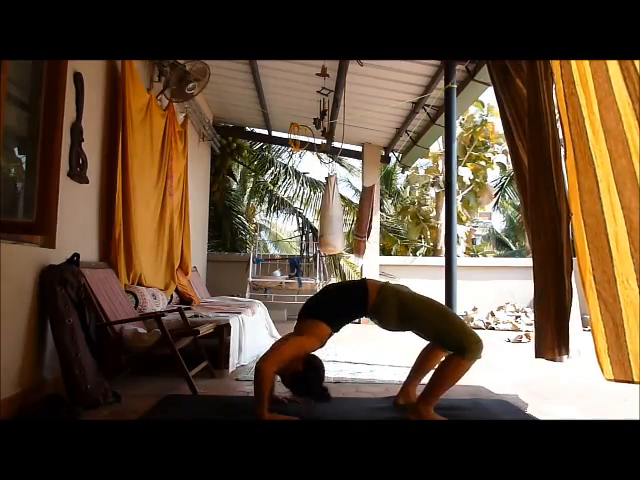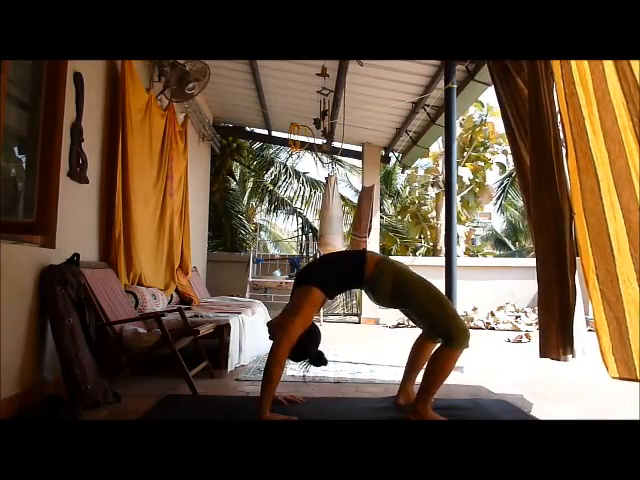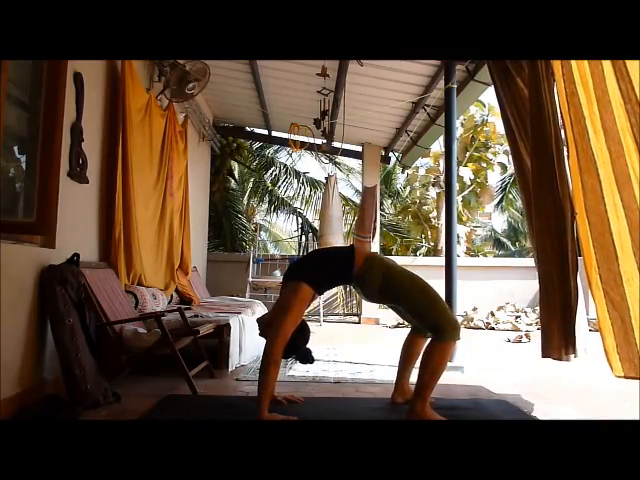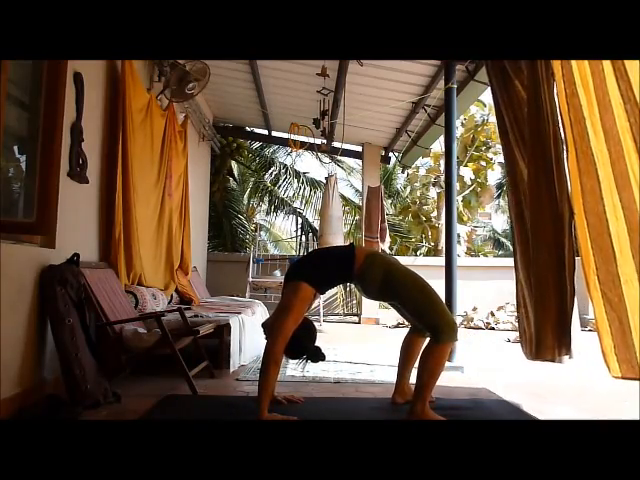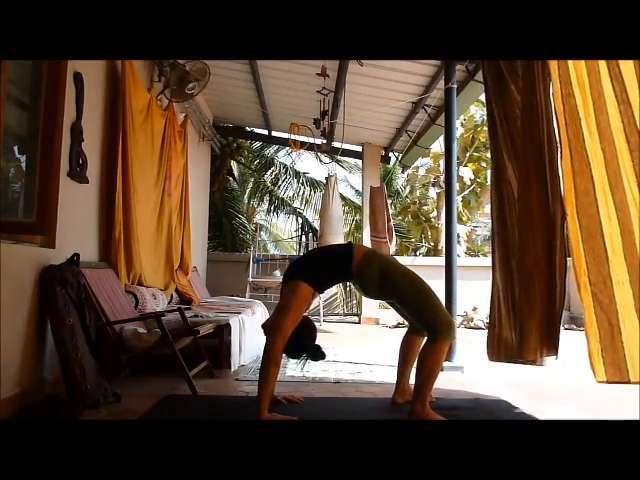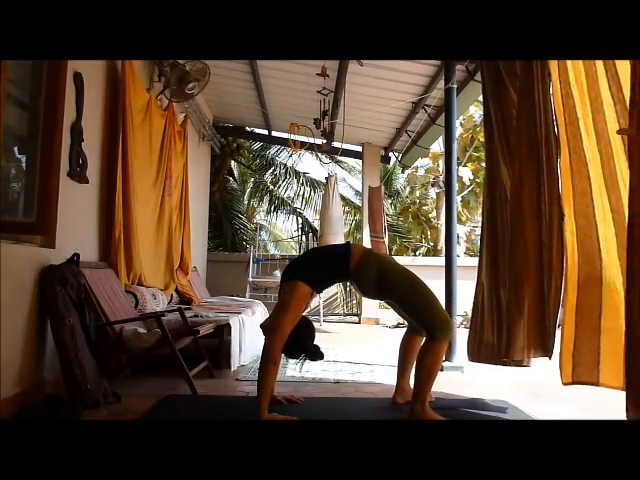
dt=0.4s
person 1, frame 1
left shoulder: (306, 338)
right shoulder: (304, 337)
left elbow: (264, 366)
left wrist: (264, 414)
right wrist: (267, 405)
left hip: (384, 301)
right hip: (384, 300)
person 1, frame 2
left shoulder: (299, 312)
right shoulder: (297, 309)
left elbow: (276, 358)
right elbow: (278, 356)
left wrist: (264, 414)
right wrist: (268, 405)
left hip: (382, 276)
right hip: (381, 276)
person 1, frame 3
left shoulder: (290, 306)
right shoulder: (289, 303)
left elbow: (272, 355)
right elbow: (273, 355)
left wrist: (263, 414)
right wrist: (267, 404)
right hip: (370, 271)
person 1, frame 4
left shoulder: (293, 304)
right shoulder: (293, 302)
left elbow: (272, 355)
right elbow: (273, 353)
left wrist: (263, 414)
right wrist: (267, 404)
right hip: (372, 271)
person 1, frame 5
left shoulder: (292, 303)
right shoulder: (293, 300)
left elbow: (272, 356)
right elbow: (273, 354)
left wrist: (263, 414)
right wrist: (267, 404)
right hip: (370, 270)
person 1, frame 6
left shoulder: (291, 302)
right shoulder: (291, 299)
left elbow: (271, 357)
right elbow: (272, 354)
left wrist: (263, 414)
right wrist: (267, 404)
right hip: (368, 270)
